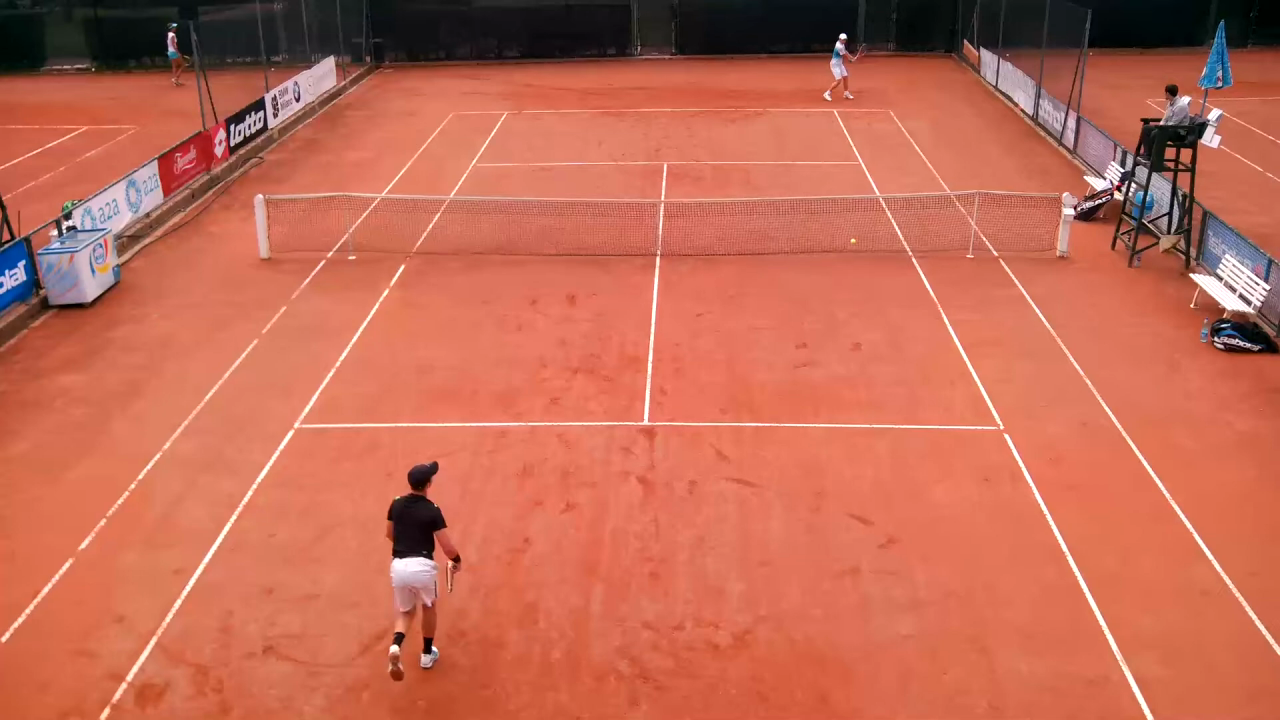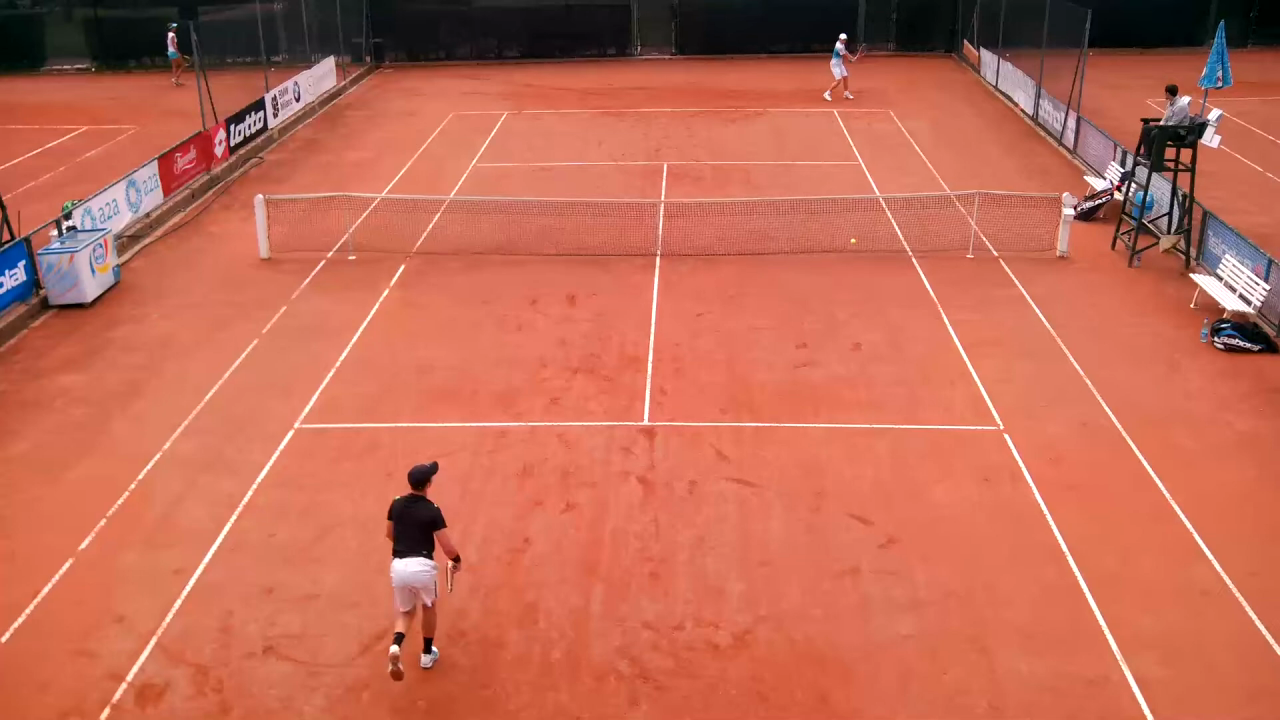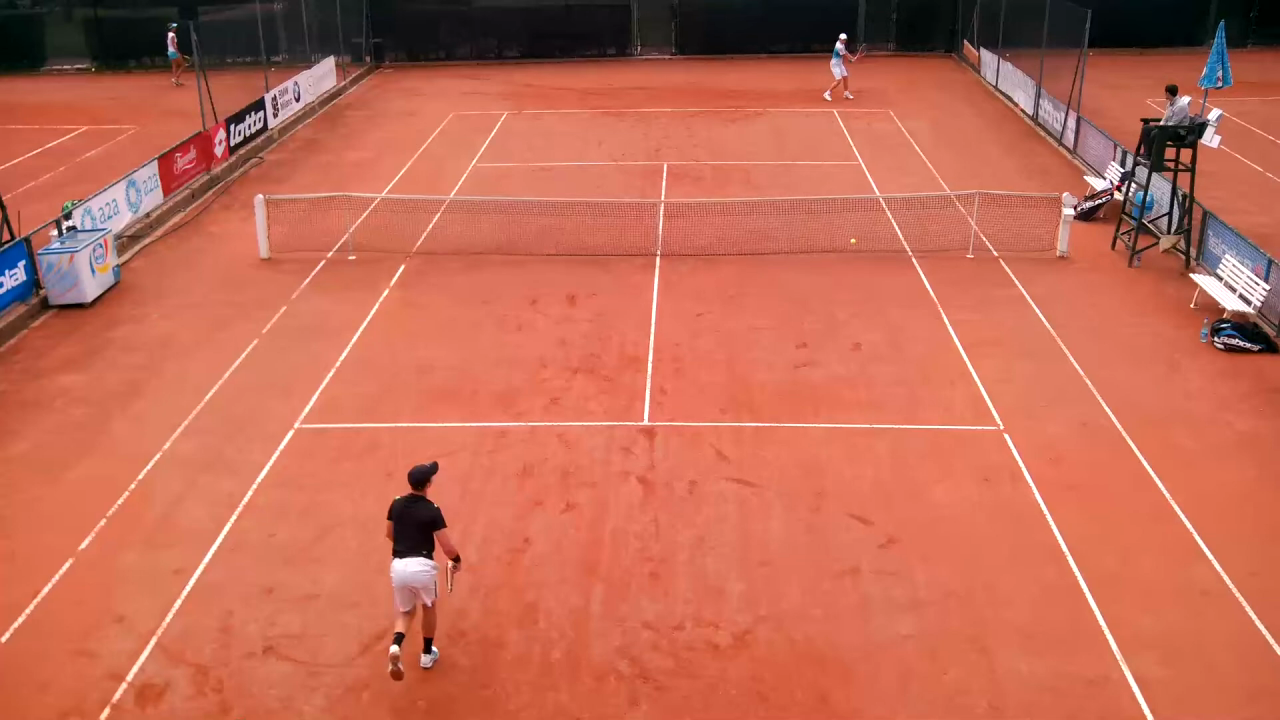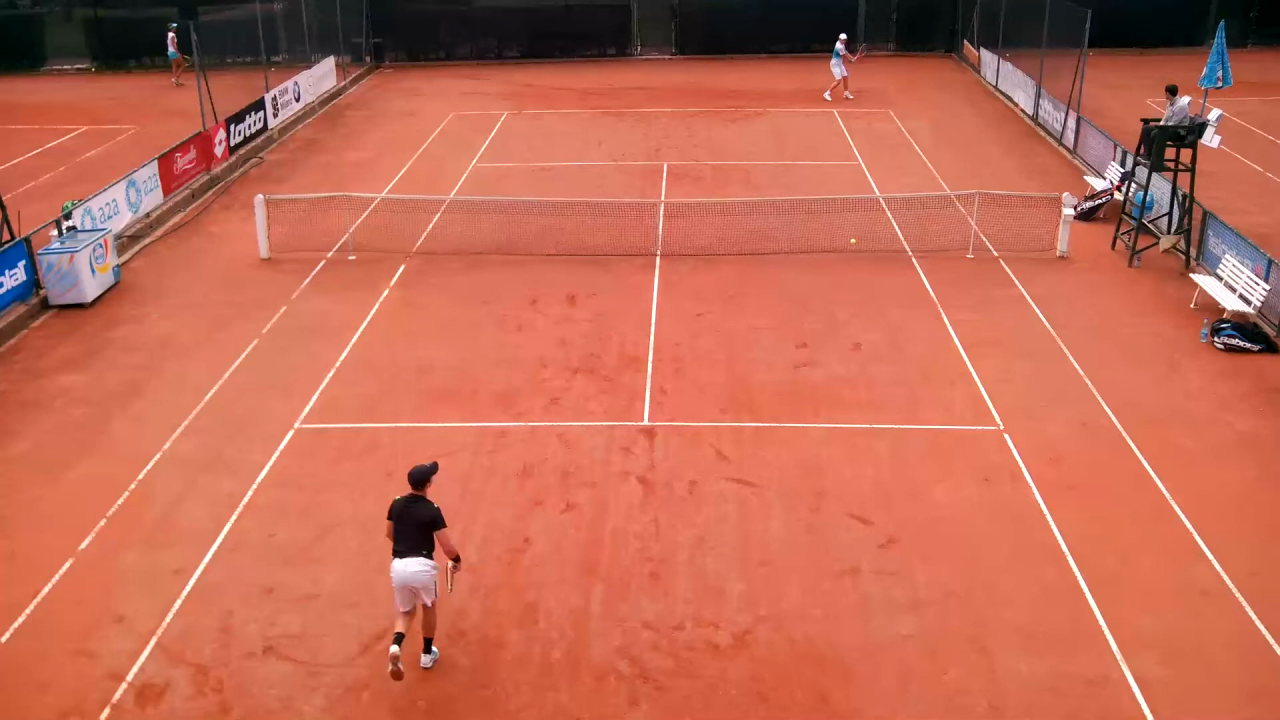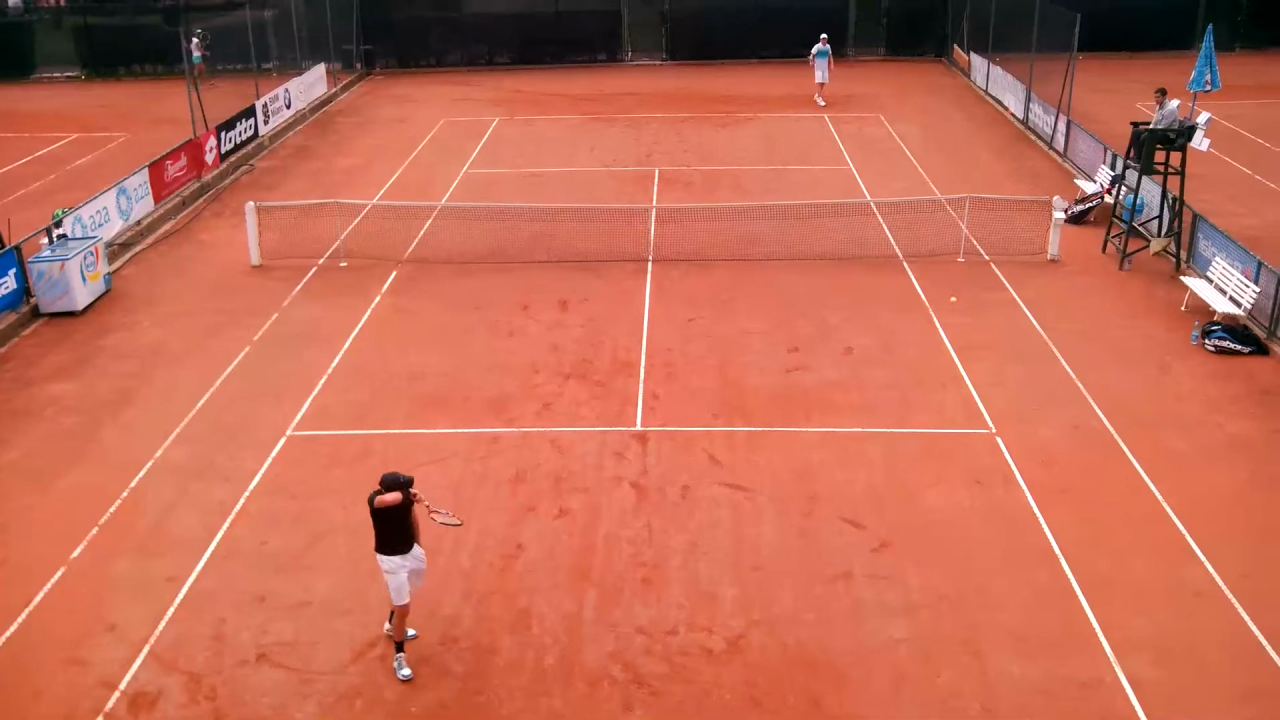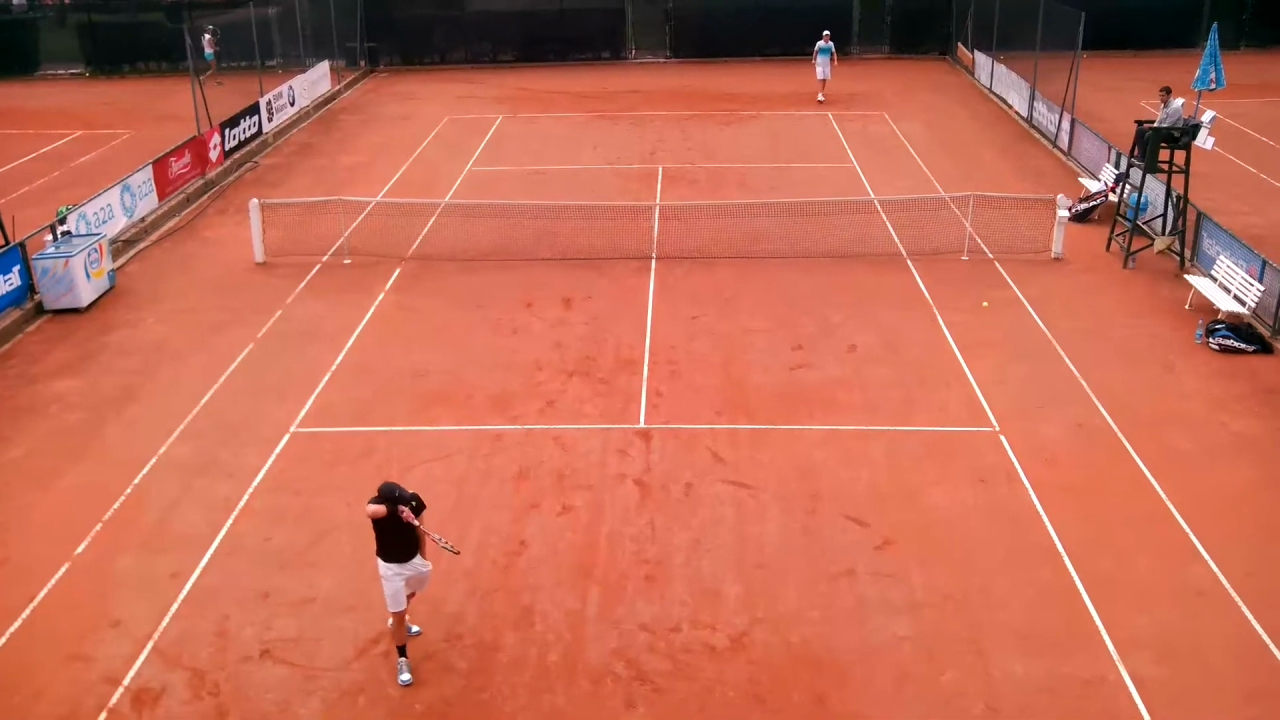
dt=0.2s
person 1, frame 1
left shoulder: (396, 504)
right shoulder: (432, 511)
right elbow: (447, 547)
right wrist: (457, 561)
left hip: (398, 566)
right hip: (422, 566)
left knee: (405, 613)
right knee: (429, 606)
left ankle: (396, 646)
right ankle: (427, 654)
person 1, frame 2
left shoulder: (396, 504)
right shoulder: (432, 511)
right elbow: (447, 547)
right wrist: (457, 560)
left hip: (398, 566)
right hip: (422, 566)
left knee: (405, 612)
right knee: (428, 607)
left ankle: (396, 646)
right ankle: (427, 653)
person 1, frame 3
left shoulder: (396, 504)
right shoulder: (432, 511)
right elbow: (447, 548)
right wrist: (457, 561)
left hip: (398, 566)
right hip: (422, 566)
left knee: (405, 611)
right knee: (429, 607)
left ankle: (396, 645)
right ankle: (427, 653)
person 1, frame 4
left shoulder: (396, 504)
right shoulder: (432, 510)
right elbow: (447, 548)
right wrist: (457, 560)
left hip: (398, 566)
right hip: (421, 566)
left knee: (405, 612)
right knee: (429, 607)
left ankle: (396, 646)
right ankle: (427, 653)
person 1, frame 5
left shoulder: (404, 494)
right shoulder: (376, 500)
right elbow: (389, 500)
left wrist: (417, 542)
right wrist: (408, 494)
left hip: (410, 551)
right hip: (391, 559)
left knee: (402, 592)
right knee: (403, 608)
left ankle: (393, 625)
right ankle: (399, 657)
person 1, frame 6
left shoulder: (413, 500)
right shoulder: (377, 504)
right elbow: (370, 511)
left wrist: (422, 555)
right wrist: (397, 510)
left hip: (413, 560)
right hip: (391, 566)
left knee: (409, 593)
right knee: (399, 614)
left ankle: (396, 621)
right ankle: (402, 661)
